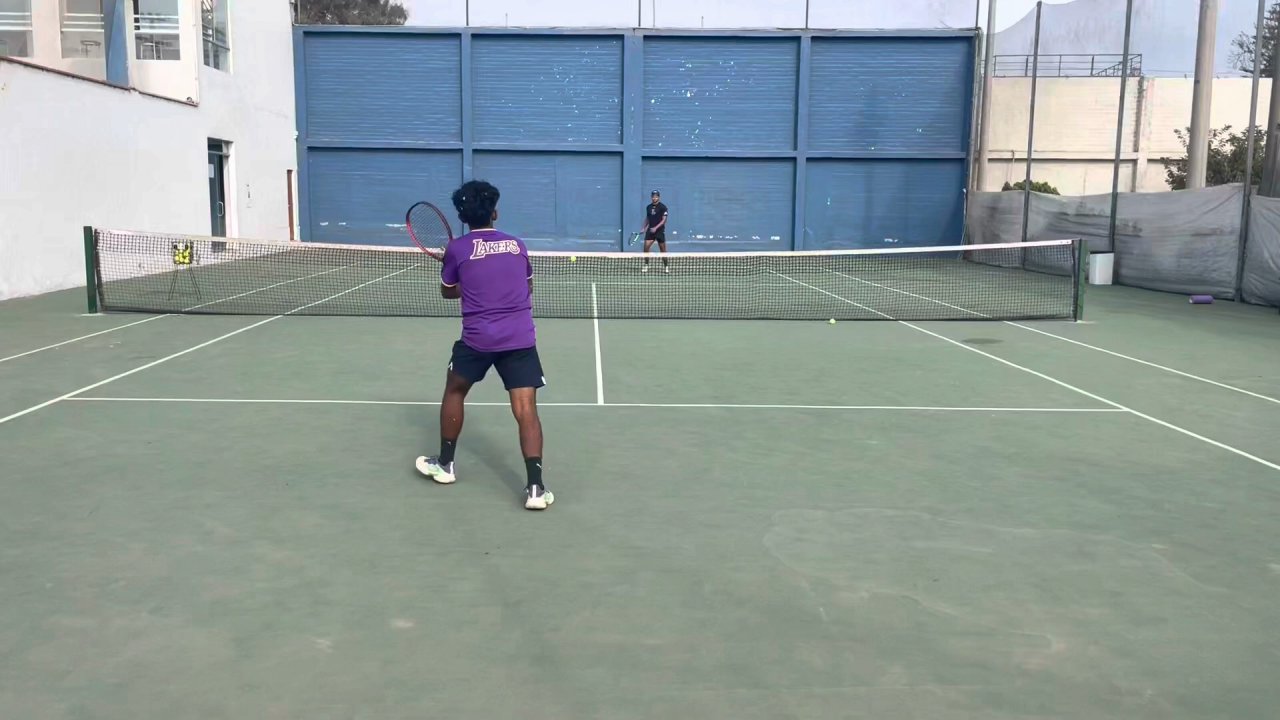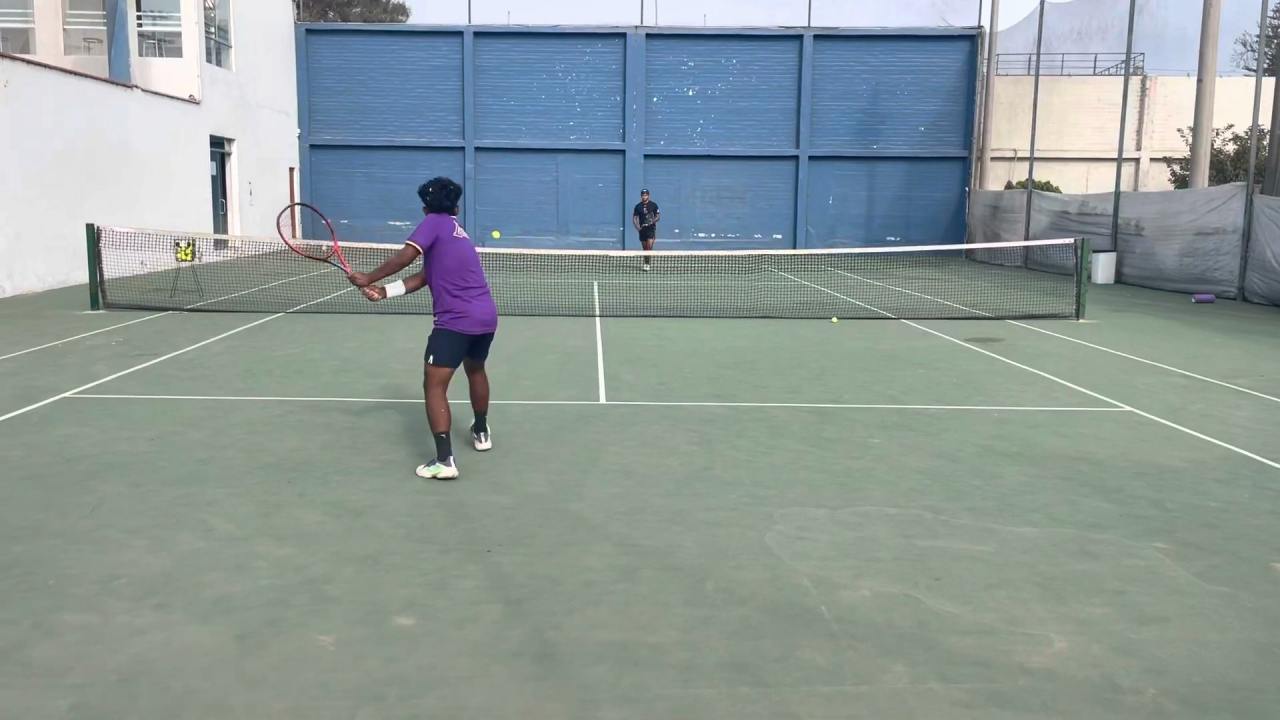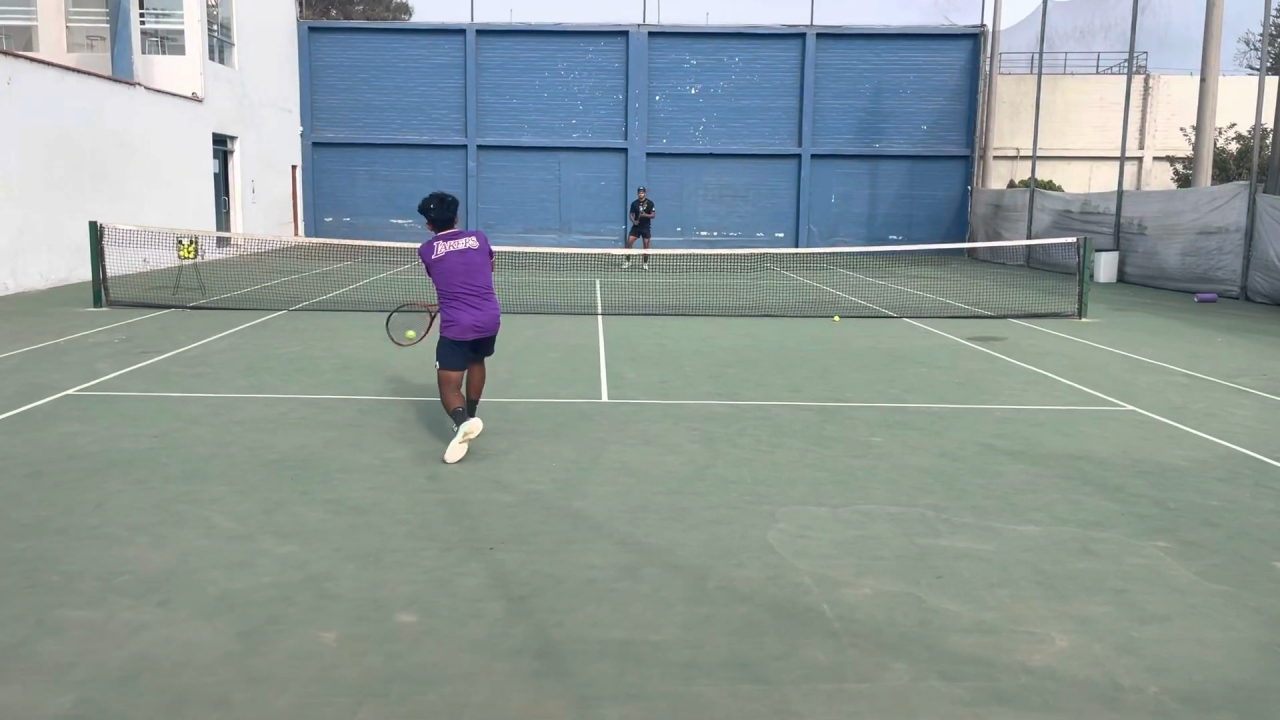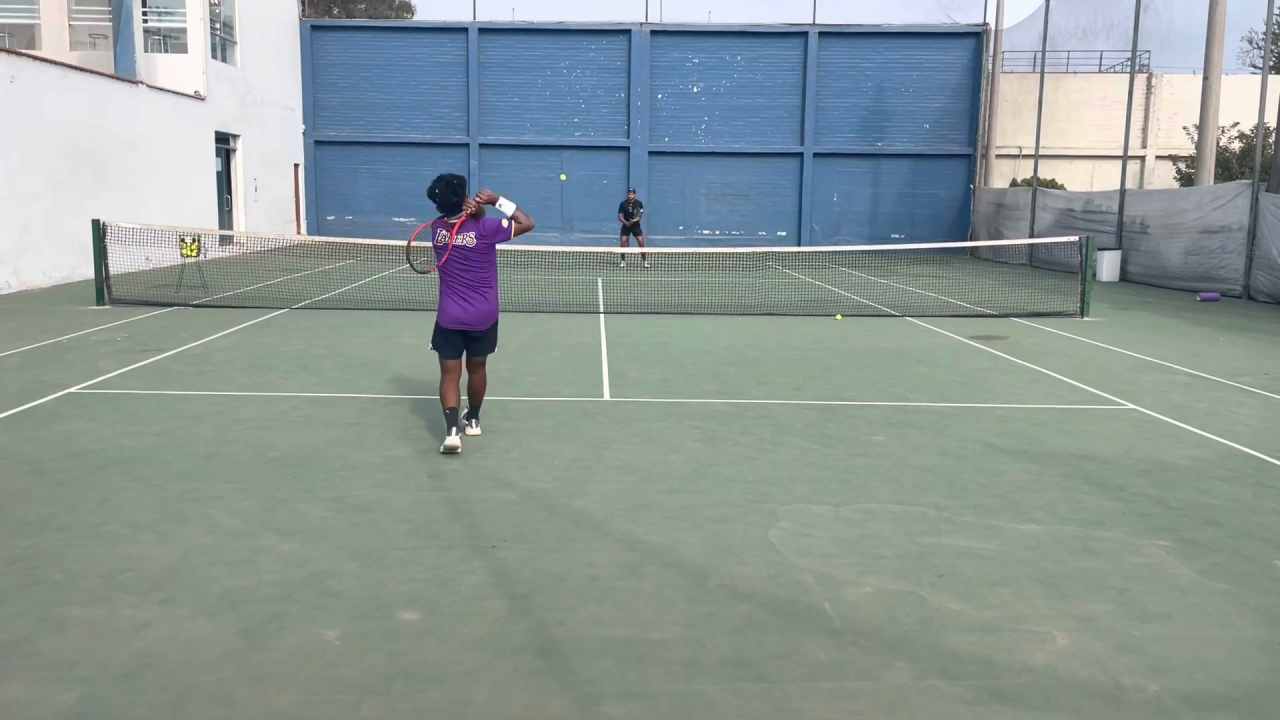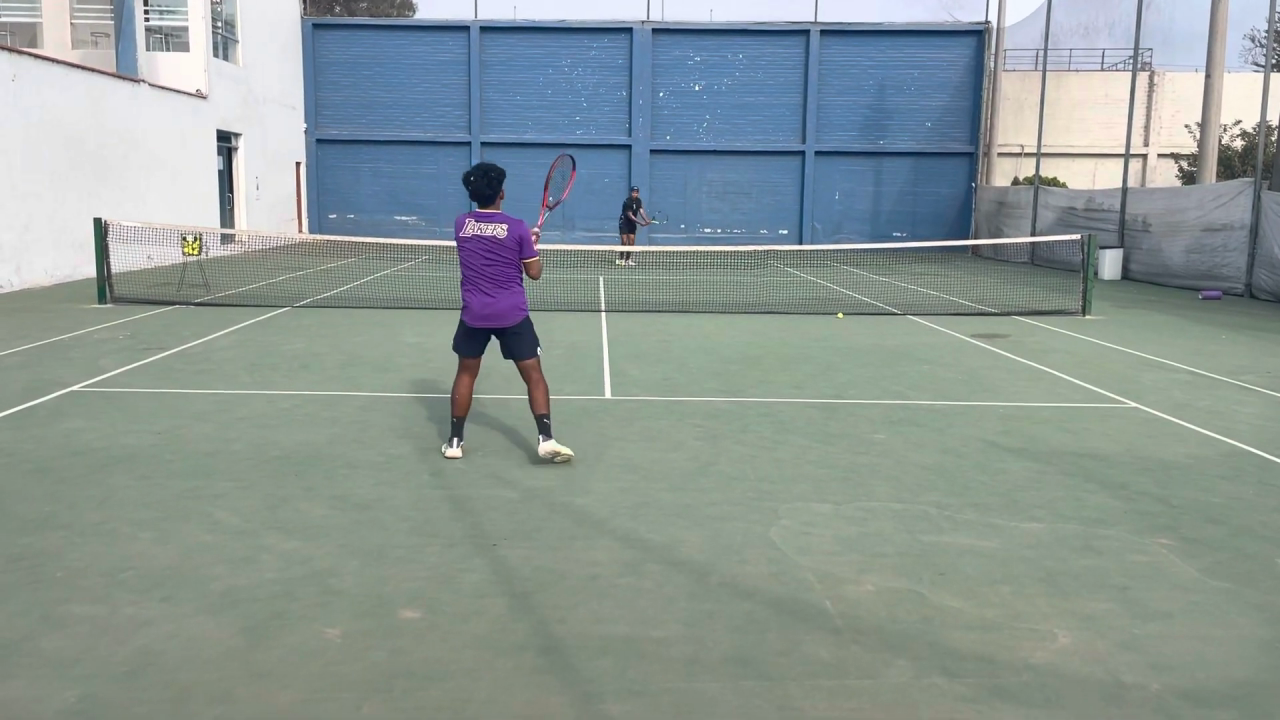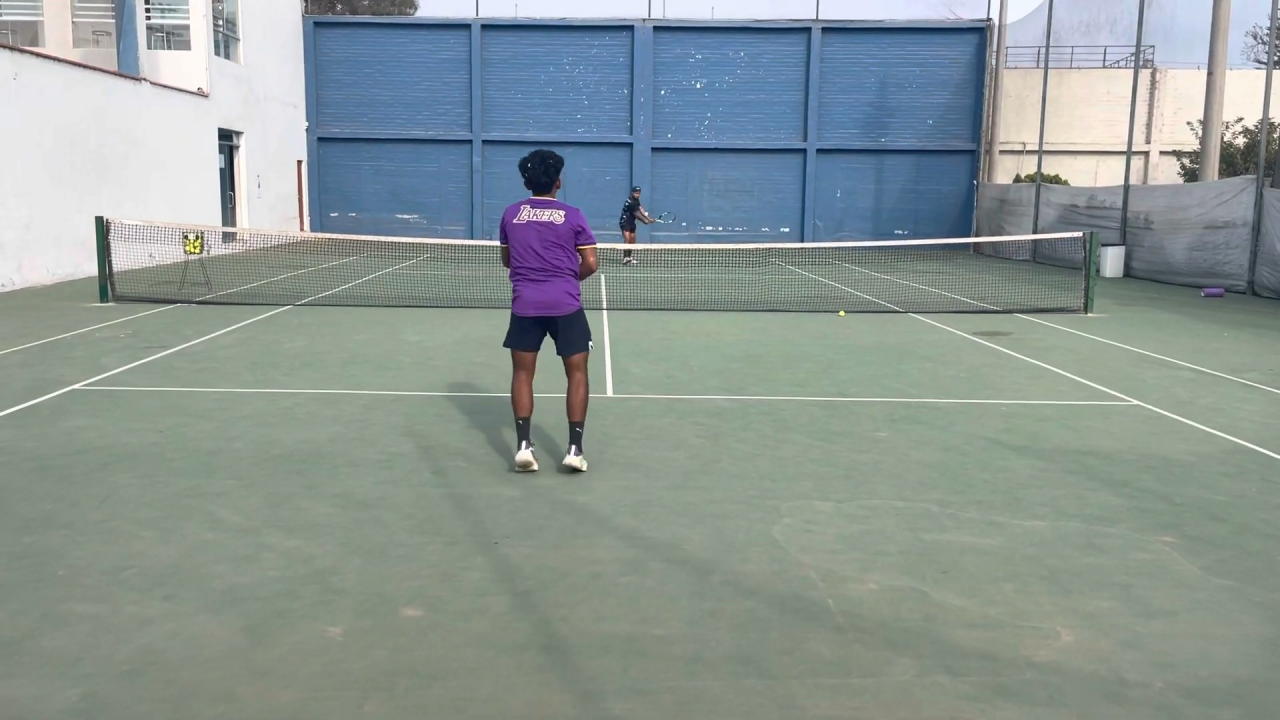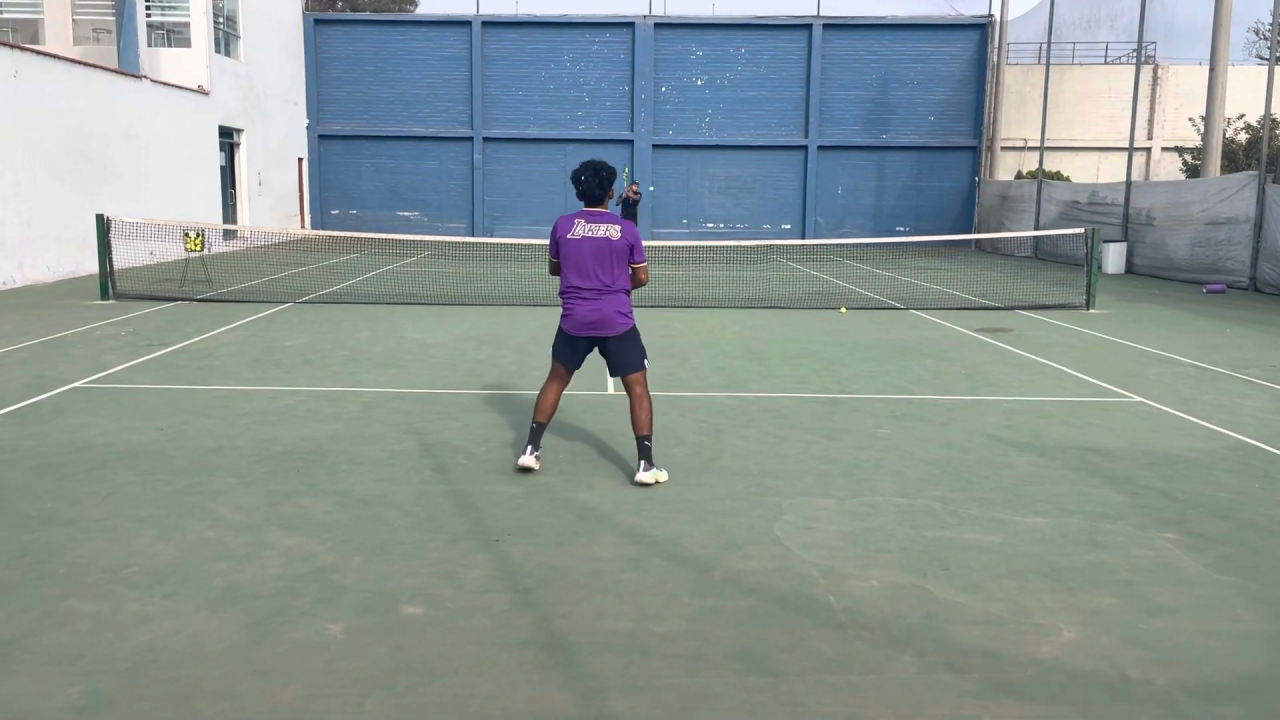
dt=0.5s
person 1, frame 1
left shoulder: (456, 248)
right shoulder: (516, 244)
left elbow: (448, 292)
left hip: (477, 338)
right hip: (519, 338)
left knee: (454, 392)
right knee: (526, 412)
left ankle: (444, 464)
right ankle: (535, 487)
person 1, frame 2
left shoulder: (434, 223)
right shoulder: (458, 234)
left elbow: (405, 257)
right elbow: (424, 278)
left wrist: (368, 280)
right wrist: (385, 291)
left hip: (455, 321)
right hip: (486, 317)
left knee: (435, 387)
right knee: (476, 370)
left ankle: (444, 460)
right ankle: (481, 433)
person 1, frame 3
left shoulder: (426, 250)
right shoulder: (478, 238)
left hip: (457, 325)
right hip: (490, 319)
left knee: (449, 387)
right knee: (476, 361)
left ankle: (464, 421)
right ankle: (470, 416)
person 1, frame 4
left shoulder: (436, 228)
right shoulder: (485, 228)
right elbow: (527, 223)
left wrist: (476, 208)
right wrist: (496, 199)
left hip: (449, 316)
right hip: (484, 315)
left knee: (449, 374)
right knee: (476, 367)
left ankle: (452, 430)
right ankle: (472, 420)
person 1, frame 5
left shoulder: (461, 224)
right shoulder: (517, 228)
right elbow: (534, 273)
right wrist: (532, 241)
left hip: (473, 314)
right hip: (512, 314)
left knee: (465, 374)
right knee: (533, 375)
left ankle: (455, 440)
right ankle: (546, 438)
person 1, frame 6
left shoulder: (511, 214)
right shoulder: (572, 215)
right elbow: (590, 264)
left hip: (525, 305)
right hip: (565, 305)
left knee: (523, 373)
right knee: (578, 374)
left ankle: (524, 446)
right ankle: (574, 449)
person 1, frame 7
left shoulder: (562, 226)
right shoulder: (626, 229)
left elbow: (554, 269)
right elbow: (641, 278)
left hip: (575, 320)
right hip: (617, 321)
left knee: (556, 381)
right knee: (638, 389)
left ankle: (530, 450)
right ankle: (646, 465)
